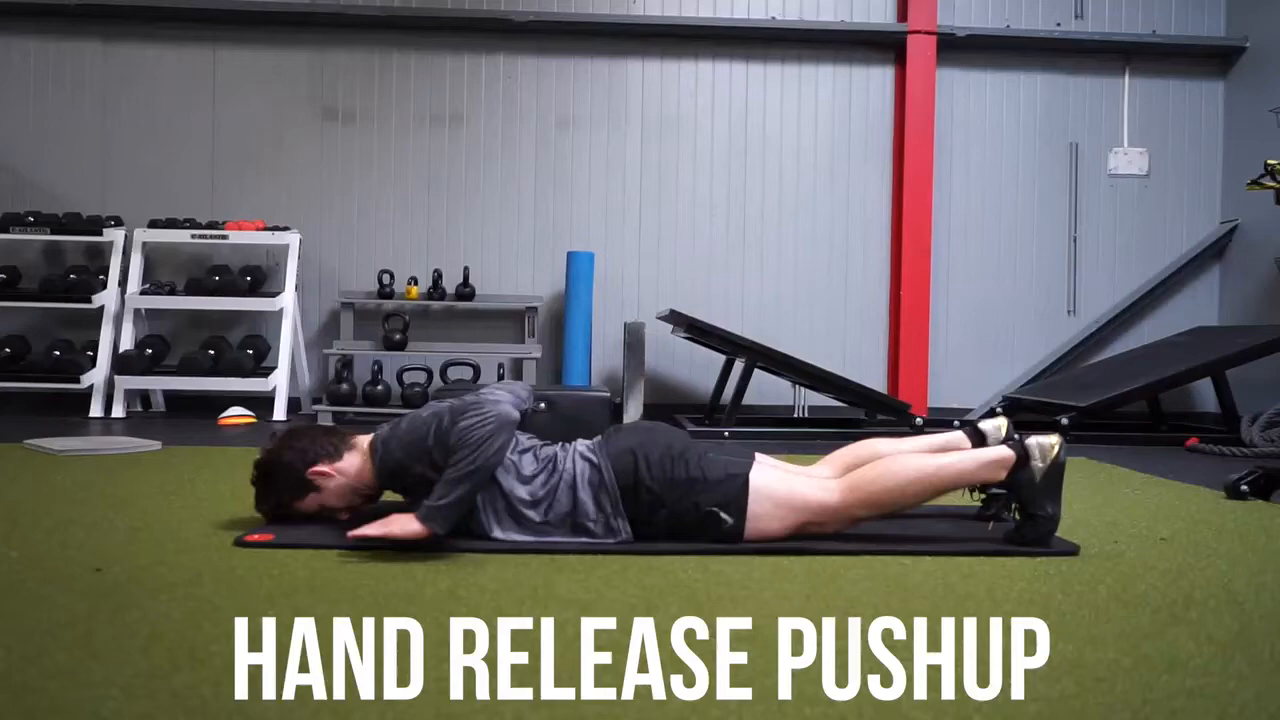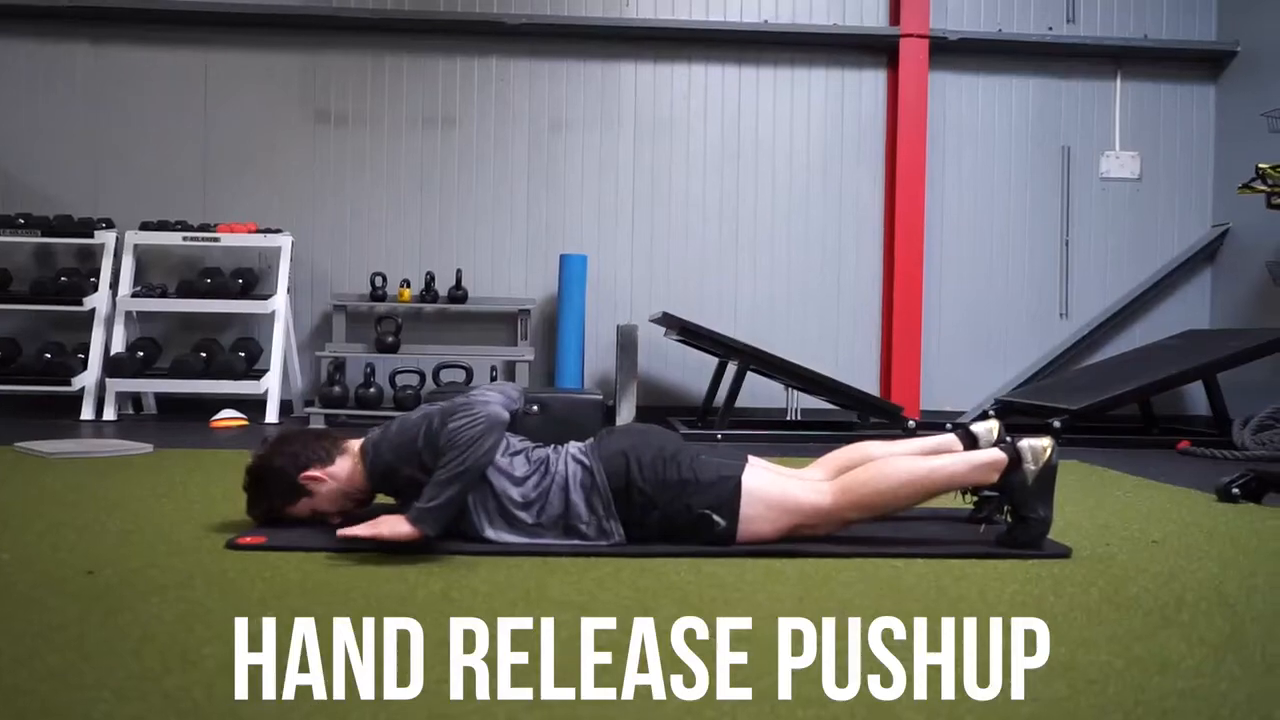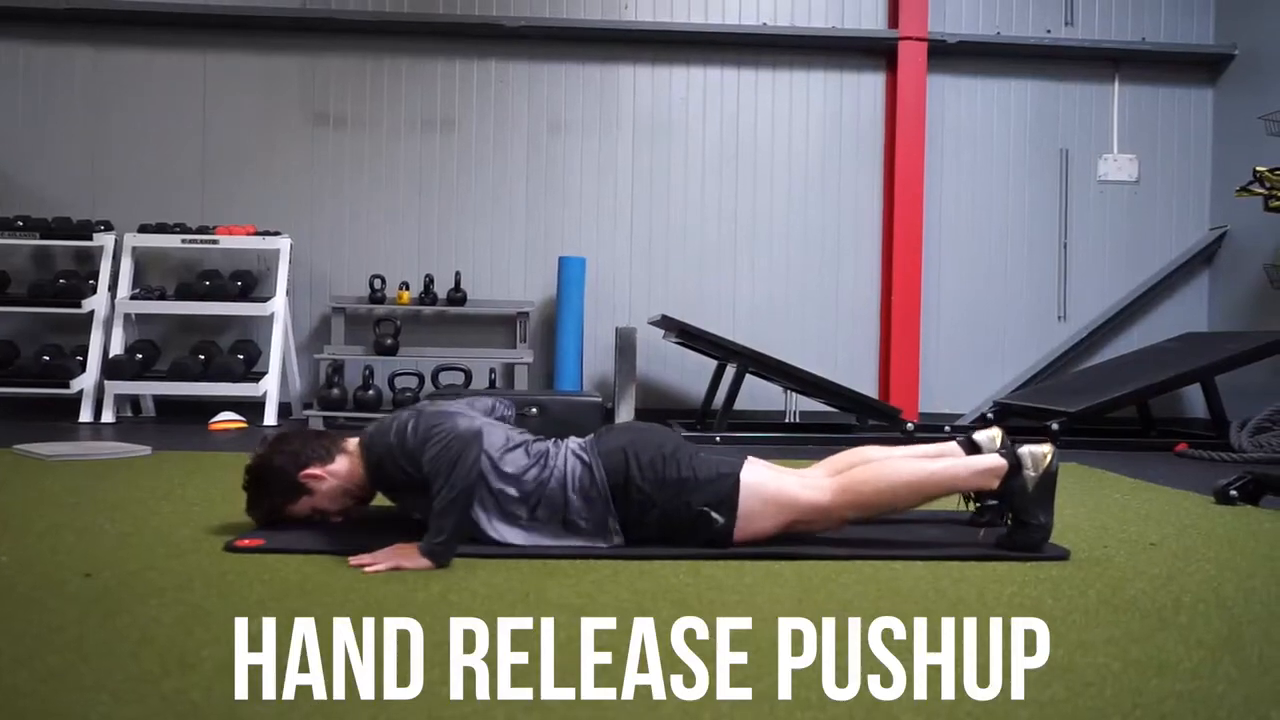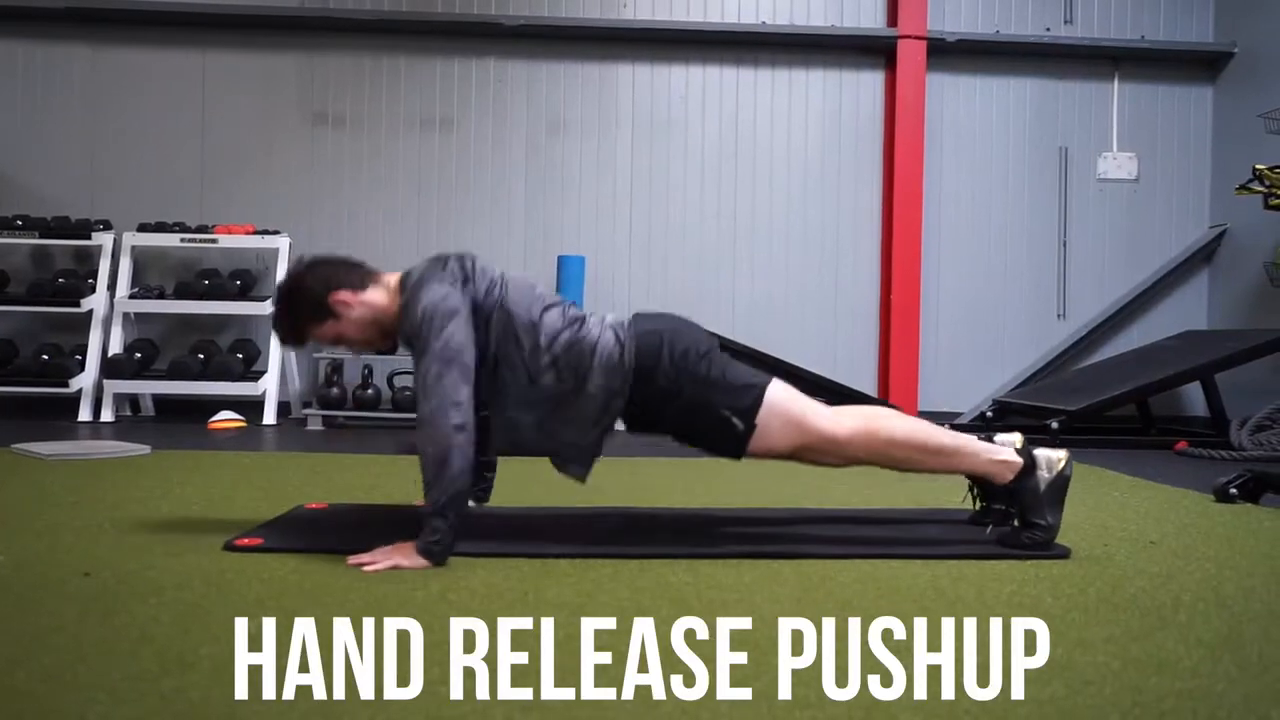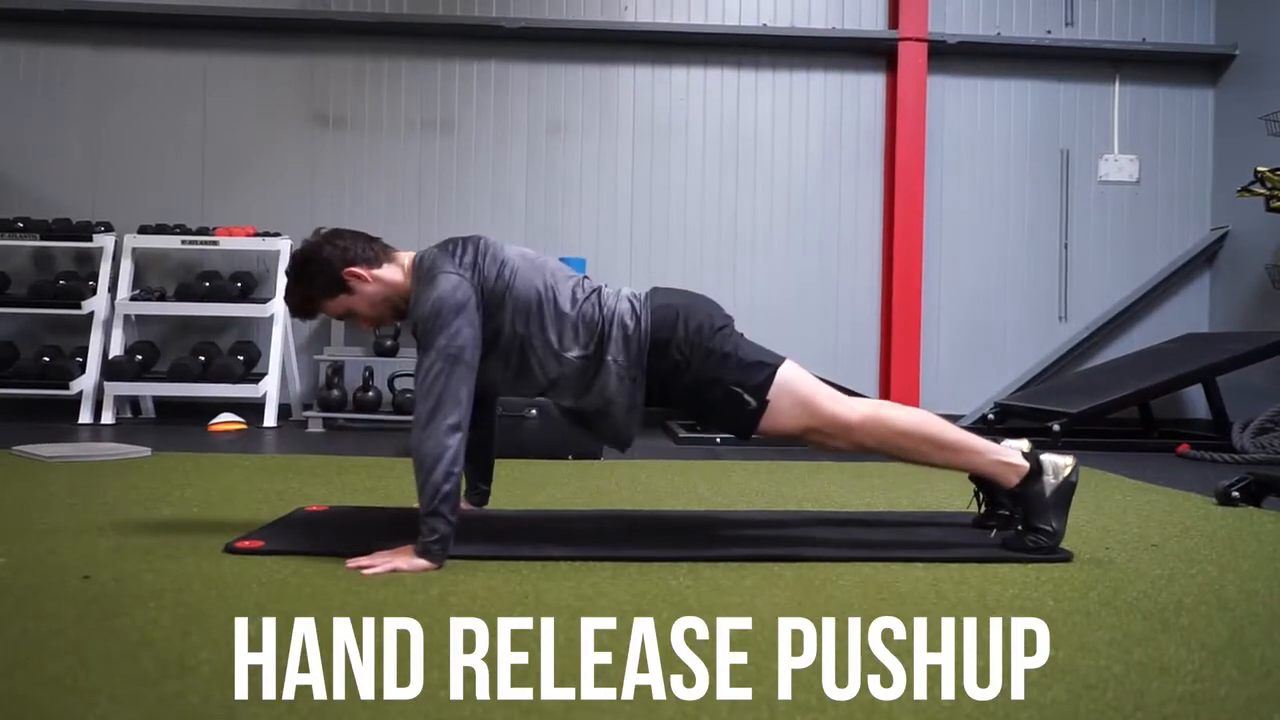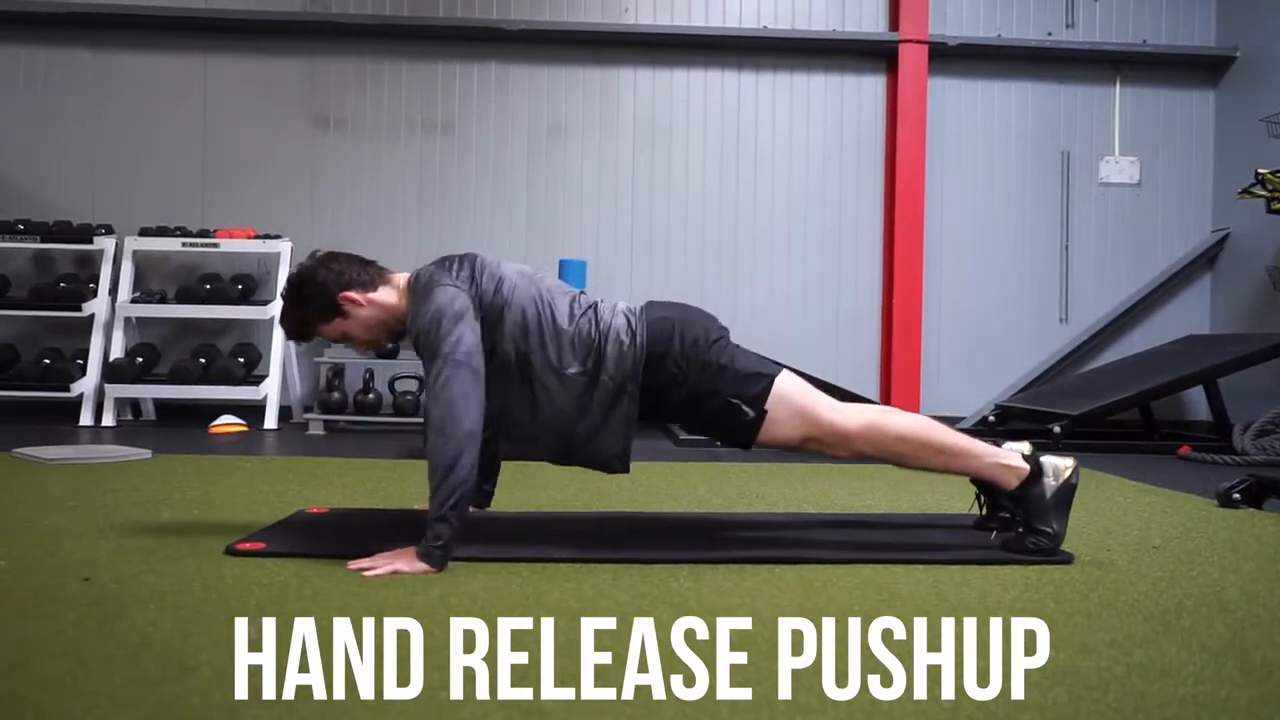
dt=0.4s
person 1, frame 1
left shoulder: (401, 448)
right shoulder: (413, 442)
left elbow: (494, 414)
right elbow: (513, 392)
left wrist: (429, 515)
left hip: (640, 485)
right hip: (626, 465)
left knee: (830, 500)
right knee: (818, 477)
left ankle: (1014, 459)
right ankle: (978, 440)
person 1, frame 2
left shoulder: (392, 451)
right shoulder: (405, 451)
left elbow: (483, 413)
right elbow: (503, 392)
left wrist: (420, 517)
left hip: (631, 489)
right hip: (621, 470)
left knee: (825, 505)
right knee: (812, 481)
left ankle: (1006, 462)
right ankle: (967, 443)
person 1, frame 3
left shoulder: (389, 440)
right shoulder: (408, 431)
left elbow: (466, 435)
right elbow: (484, 421)
left wrist: (433, 547)
right wrist: (449, 515)
left hip: (627, 485)
right hip: (617, 467)
left knee: (819, 500)
right knee: (814, 485)
left ankle: (1006, 467)
right ankle: (970, 449)
person 1, frame 4
left shoulder: (429, 301)
right shoulder: (436, 292)
left elbow: (451, 422)
right elbow: (479, 398)
left wrist: (431, 542)
right wrist: (467, 497)
left hip: (651, 369)
right hip: (642, 362)
left knee: (830, 434)
right knee: (823, 433)
left ankle: (1022, 469)
right ankle: (994, 454)
person 1, frame 5
left shoulder: (440, 289)
right shoulder: (448, 279)
left elbow: (438, 415)
right elbow: (474, 394)
left wrist: (430, 543)
right wrist: (472, 494)
left hip: (668, 344)
right hip: (656, 343)
left knee: (837, 418)
right knee: (832, 426)
left ankle: (1024, 472)
right ankle: (1001, 463)
person 1, frame 6
left shoulder: (435, 304)
right shoulder: (441, 295)
left elbow: (460, 420)
right elbow: (495, 401)
left wrist: (434, 547)
right wrist: (472, 502)
left hip: (659, 361)
right hip: (650, 357)
left knee: (835, 429)
right knee: (831, 433)
left ankle: (1026, 474)
right ankle: (1004, 458)
